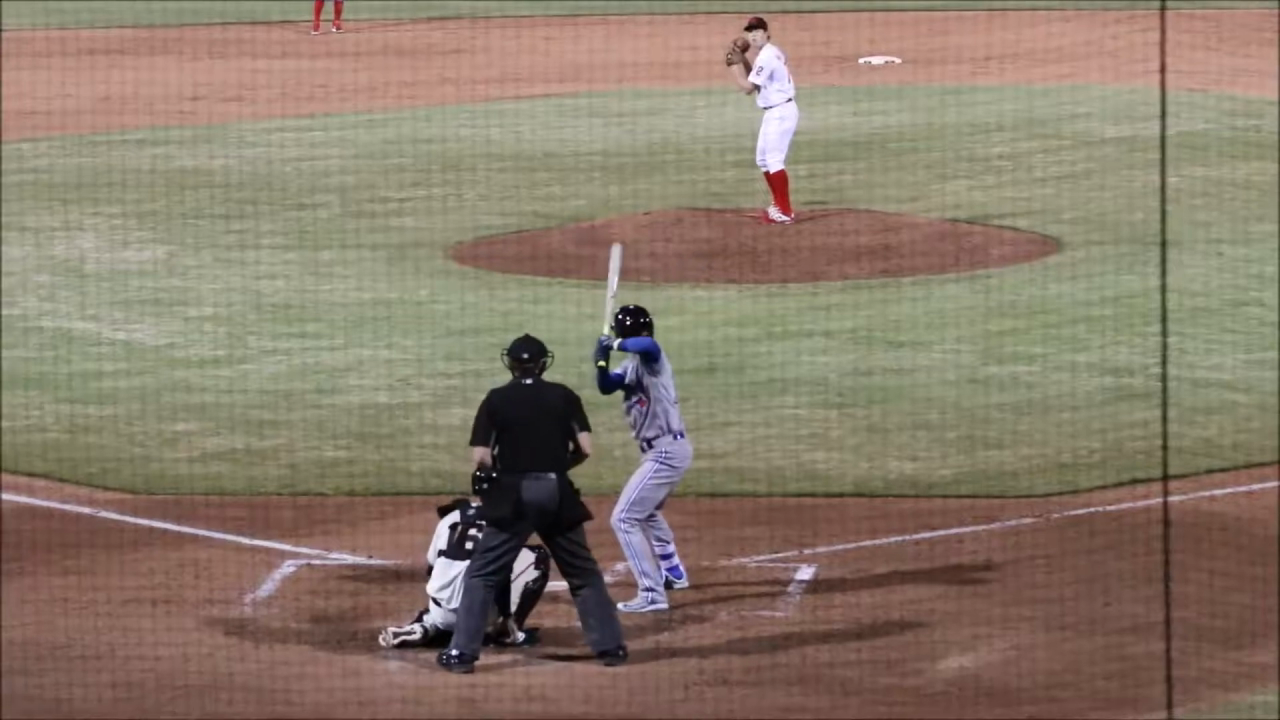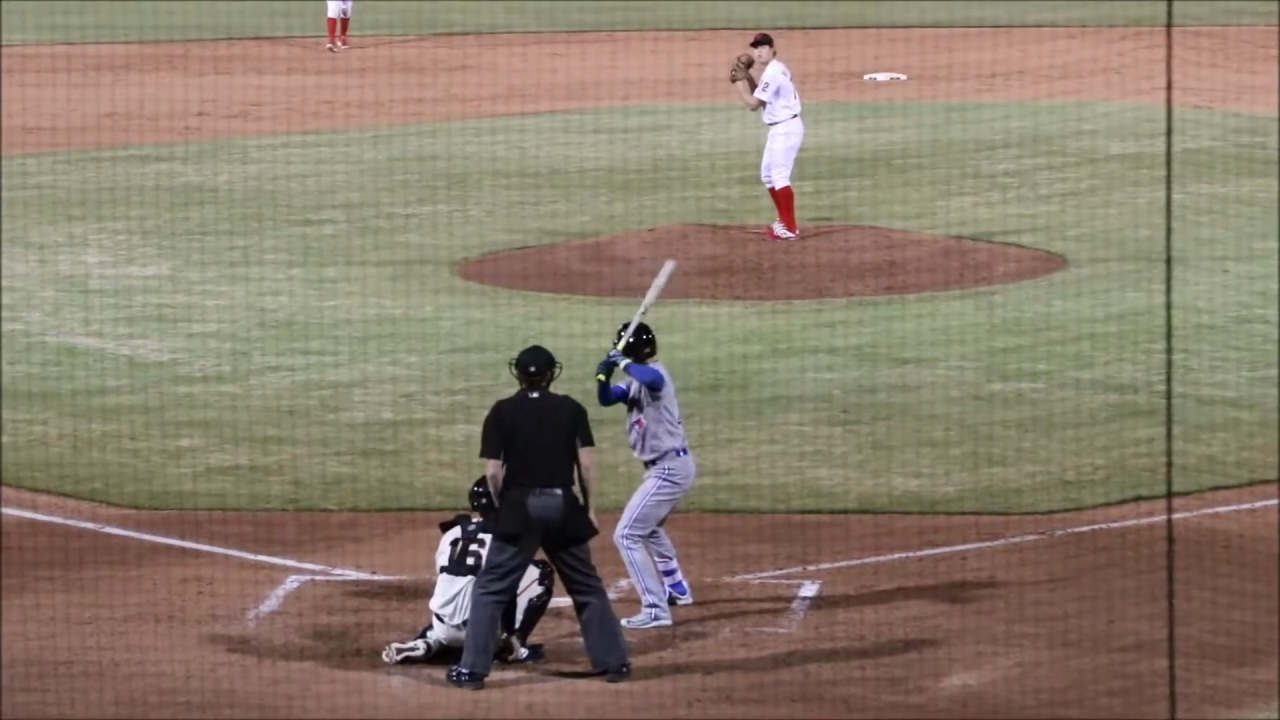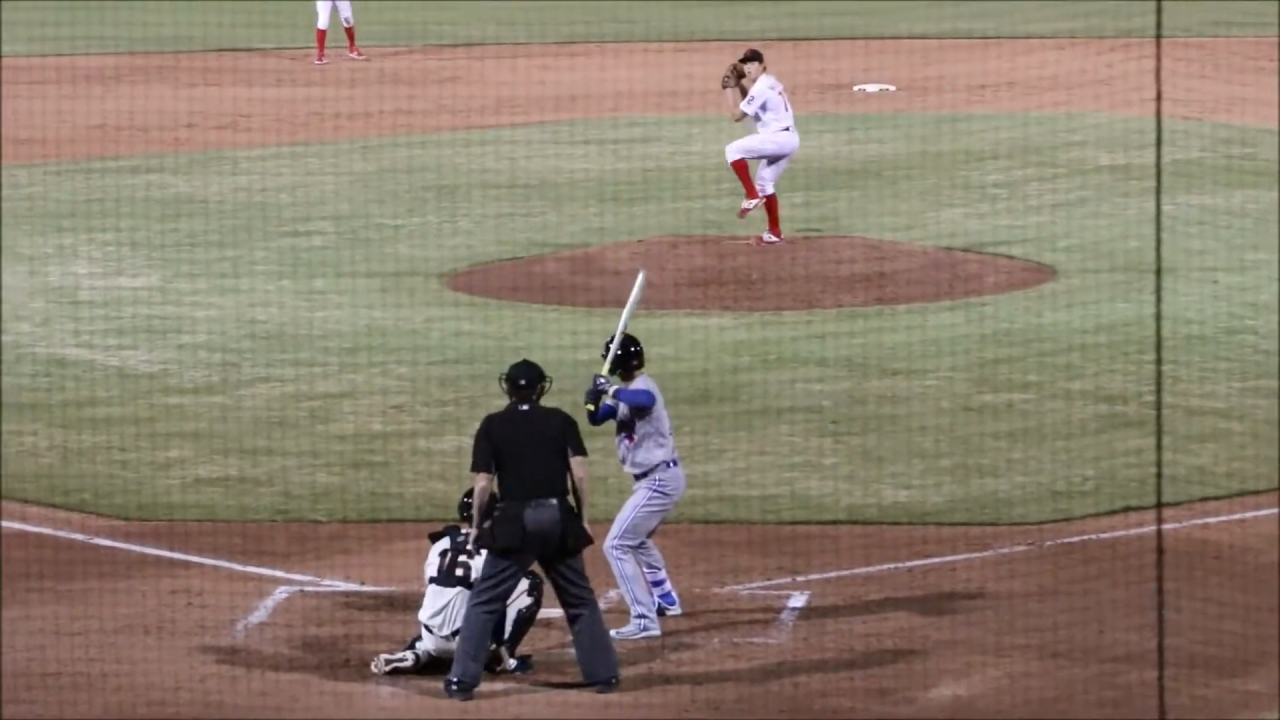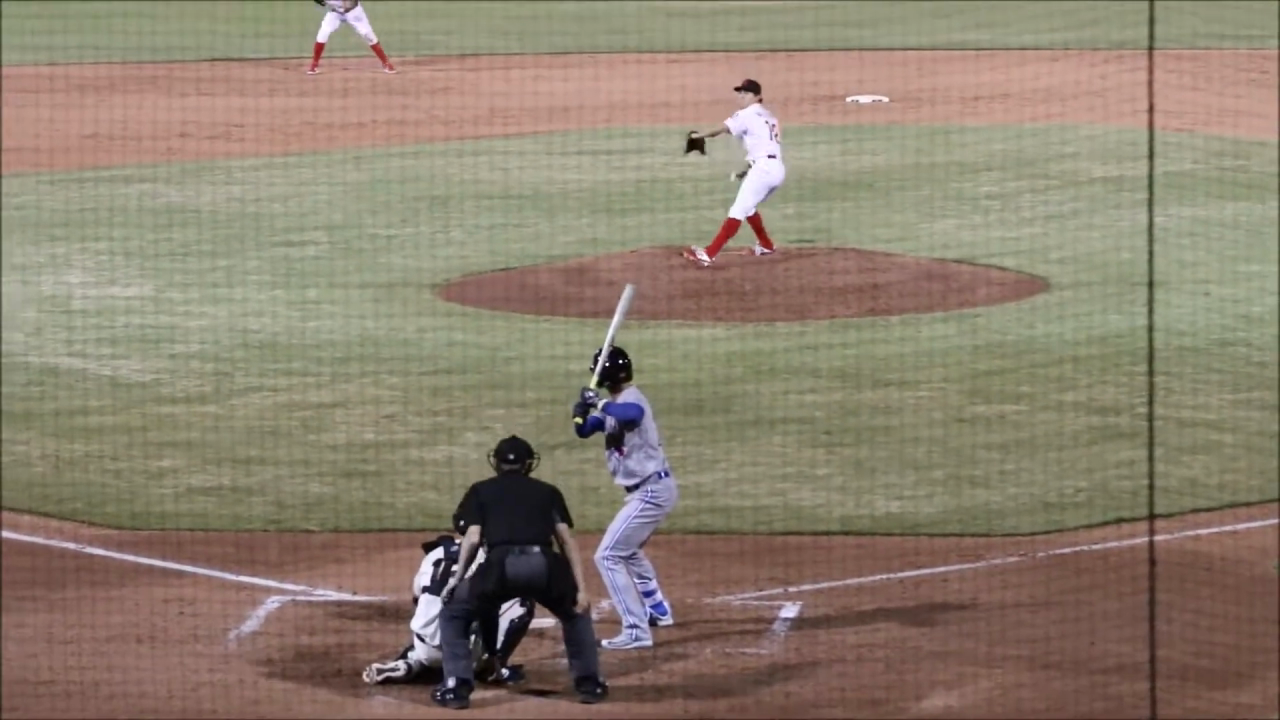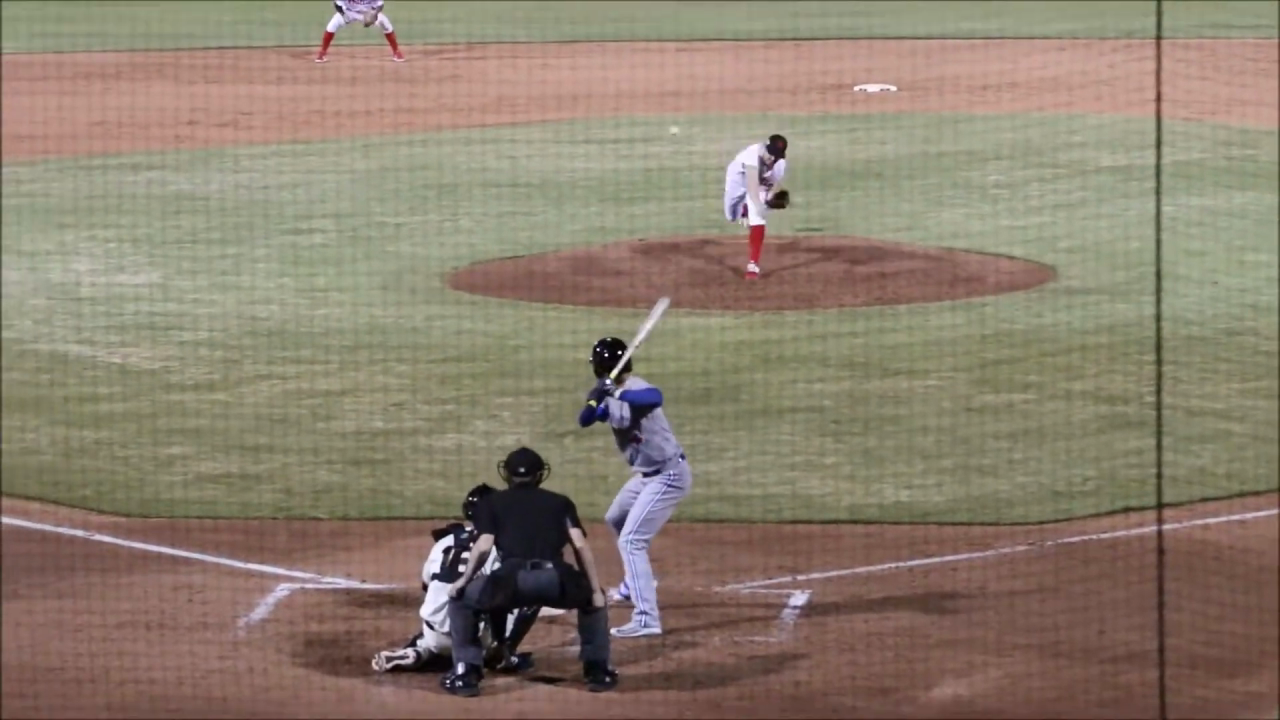
dt=0.5s
person 1, frame 1
left shoulder: (496, 399)
right shoulder: (564, 396)
left elbow: (480, 458)
right elbow: (585, 448)
left hip: (514, 494)
right hip: (557, 492)
left knee: (482, 574)
right knee: (584, 572)
left ankle: (462, 652)
right ankle: (610, 646)
person 1, frame 2
left shoulder: (501, 411)
right shoulder: (571, 409)
left elbow: (493, 471)
right elbow: (585, 464)
left wrist: (503, 506)
right wrist: (588, 507)
left hip: (520, 507)
right hip: (562, 506)
left knee: (490, 590)
right knee: (588, 588)
left ankle: (472, 669)
right ankle: (613, 663)
person 1, frame 3
left shoulder: (492, 425)
right shoulder: (561, 420)
left elbow: (483, 484)
right elbow: (579, 475)
left wrist: (477, 527)
right wrist: (582, 518)
left hip: (514, 519)
right hip: (557, 517)
left knee: (484, 602)
right knee: (580, 600)
left ankle: (462, 679)
right ankle: (603, 675)
person 1, frame 4
left shoulder: (481, 490)
right shoulder: (548, 491)
left elbow: (473, 538)
right elbow: (565, 540)
left wrist: (457, 578)
right wrist: (580, 589)
left hip: (501, 565)
right hip: (543, 565)
left knee: (453, 613)
right knee: (575, 611)
left ankle: (456, 687)
right ankle: (589, 683)
person 1, frame 5
left shoulder: (492, 502)
right shoulder: (560, 501)
left elbow: (483, 546)
right elbow: (580, 546)
left wrist: (464, 580)
right wrist: (596, 590)
left hip: (513, 579)
right hip: (556, 580)
left knee: (460, 600)
right knee: (592, 598)
left ankle: (466, 673)
right ankle: (599, 670)
person 2, frame 1
left shoulder: (649, 353)
right shoulder: (632, 362)
left elbow: (647, 344)
right elbow: (606, 387)
left wrist: (615, 344)
right wrist: (602, 361)
left hip: (666, 451)
right hip: (664, 449)
left knee: (624, 518)
right knee: (646, 512)
left ankle: (652, 593)
right ankle: (672, 573)
person 2, frame 2
left shoulder: (653, 372)
right shoulder: (637, 378)
left elbow: (653, 380)
right elbow: (606, 399)
left wrist: (623, 363)
right wrist: (604, 373)
left hip: (668, 468)
right hip: (671, 466)
left knee: (627, 534)
right knee: (648, 528)
left ankle: (655, 609)
right ankle: (676, 589)
person 2, frame 3
left shoulder: (643, 386)
right shoulder: (625, 391)
left elbow: (643, 401)
right elbow: (596, 419)
left wrist: (610, 388)
right wrist: (593, 400)
left hip: (659, 480)
right hip: (659, 478)
left knee: (616, 545)
right knee: (636, 539)
left ankle: (644, 620)
right ankle: (665, 599)
person 2, frame 4
left shoulder: (631, 399)
right shoulder: (615, 403)
left elbow: (632, 415)
right elbow: (584, 431)
left wrist: (598, 402)
right wrist: (582, 412)
left hip: (651, 491)
right hip: (651, 489)
left knee: (608, 556)
right knee: (628, 550)
left ankle: (636, 631)
right ankle: (657, 610)
person 2, frame 5
left shoulder: (635, 388)
right shoulder: (609, 390)
left elbow: (656, 399)
right elbow: (585, 420)
left wrist: (618, 392)
right wrist: (594, 399)
left hip: (668, 474)
right hip: (646, 474)
left knee: (632, 540)
right knee: (615, 520)
left ankle: (646, 619)
right ankle: (638, 581)
person 3, frame 1
left shoulder: (766, 56)
right shoulder: (769, 53)
left elbow: (747, 88)
right elbow: (755, 79)
left wrist: (733, 65)
right wrist: (741, 60)
left hip: (780, 112)
right hip: (774, 112)
left knee: (774, 160)
right knee: (763, 159)
left ankle: (785, 212)
right ankle: (779, 205)
person 3, frame 2
left shoulder: (772, 72)
right shoulder: (774, 69)
left elbow: (753, 104)
right elbow: (760, 95)
left wrist: (738, 82)
right wrist: (746, 76)
left hip: (786, 128)
right hip: (779, 129)
left knee: (779, 176)
right knee: (768, 175)
left ankle: (790, 228)
right ankle: (783, 221)
person 3, frame 3
left shoulder: (760, 87)
right shoulder: (770, 82)
left elbow: (737, 116)
right elbow: (750, 104)
left wrist: (729, 90)
right wrist: (739, 85)
left hip: (779, 138)
right hip: (788, 140)
left knee: (733, 150)
right knee: (765, 182)
left ankle: (751, 196)
right ankle: (774, 233)
person 3, frame 4
left shoulder: (747, 114)
right shoulder: (769, 117)
left elbow: (722, 129)
left wrist: (700, 135)
right wrist: (748, 172)
left hip: (764, 169)
right hip: (776, 170)
left knee: (739, 210)
right knee: (746, 206)
left ankle: (708, 254)
right ankle: (766, 245)
person 3, frame 5
left shoulder: (781, 164)
right shoulder: (754, 152)
left elbow: (775, 185)
right elbow: (752, 178)
left wrist: (771, 196)
right wrist: (757, 204)
left hip: (760, 184)
right hip: (737, 180)
left knee: (757, 218)
right knee: (731, 216)
left ankle: (753, 264)
right ankle: (745, 207)
person 4, frame 1
left shoulder: (449, 518)
left elbow: (431, 570)
right wrist: (507, 618)
left hip: (440, 612)
right knee: (537, 557)
left ankle: (425, 626)
right ankle: (508, 630)
person 4, frame 2
left shoulder: (450, 534)
right wrist: (511, 636)
left hip: (444, 628)
right knee: (541, 574)
left ankle: (428, 642)
right ankle: (512, 648)
person 4, frame 3
left shoulder: (439, 545)
right wrist: (501, 647)
left hip: (433, 640)
right knee: (530, 585)
left ankle: (416, 654)
right ankle: (501, 656)
person 4, frame 4
left shoulder: (434, 554)
right shoulder: (484, 557)
left elbow: (417, 598)
right elbow: (488, 611)
right wrist: (492, 657)
left hip: (425, 649)
right knee: (522, 599)
left ankle: (408, 665)
right ankle: (494, 668)
person 4, frame 5
left shoulder: (443, 541)
left elbow: (426, 585)
right wrist: (503, 646)
left hip: (435, 635)
left ankle: (414, 652)
right ankle: (503, 655)
